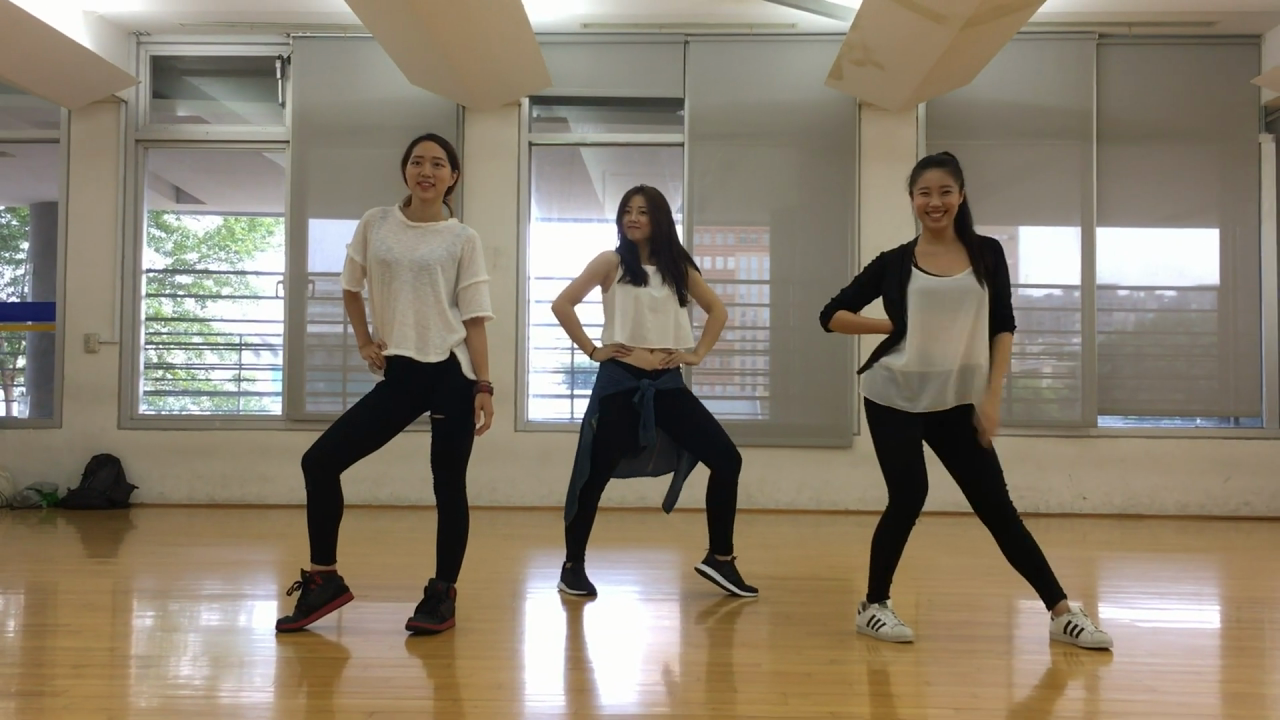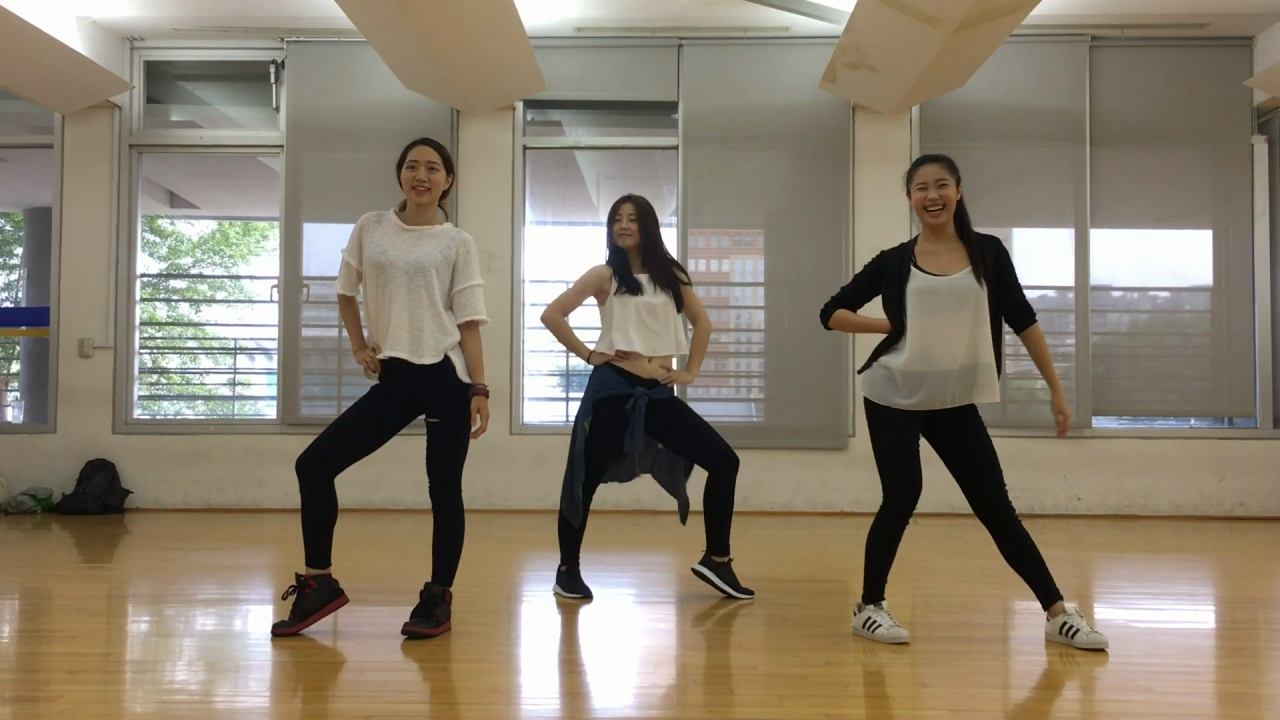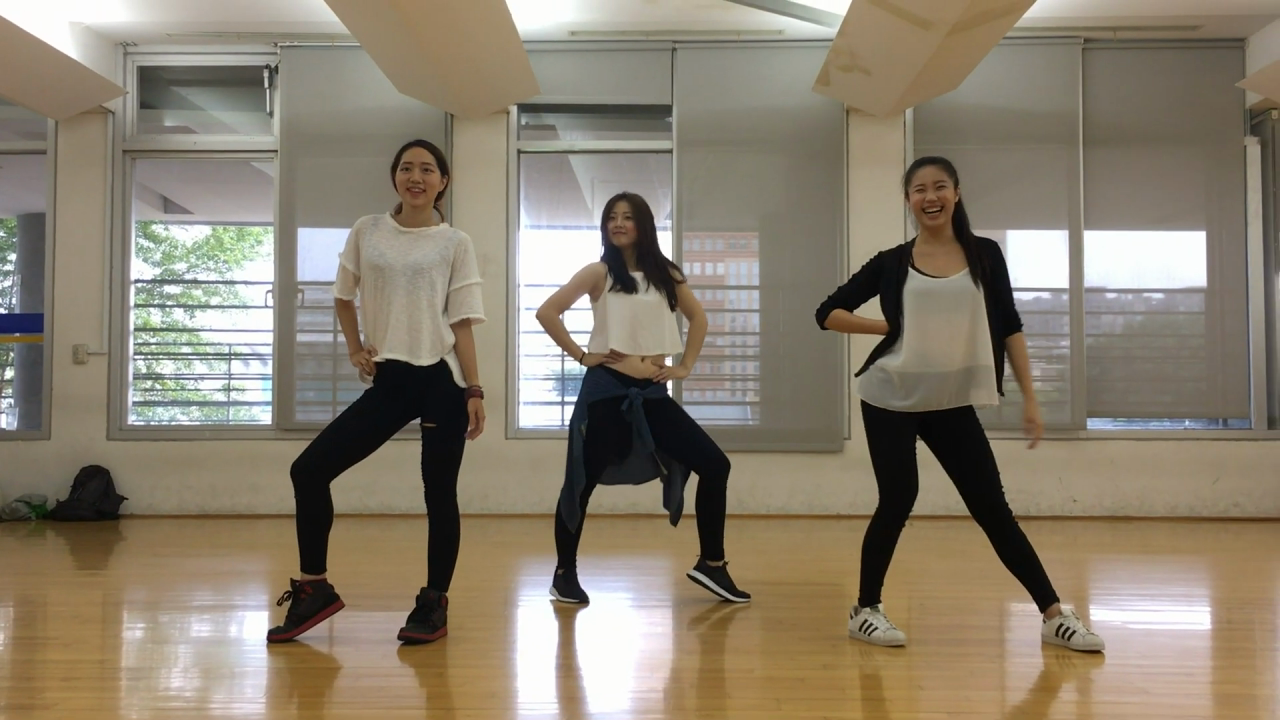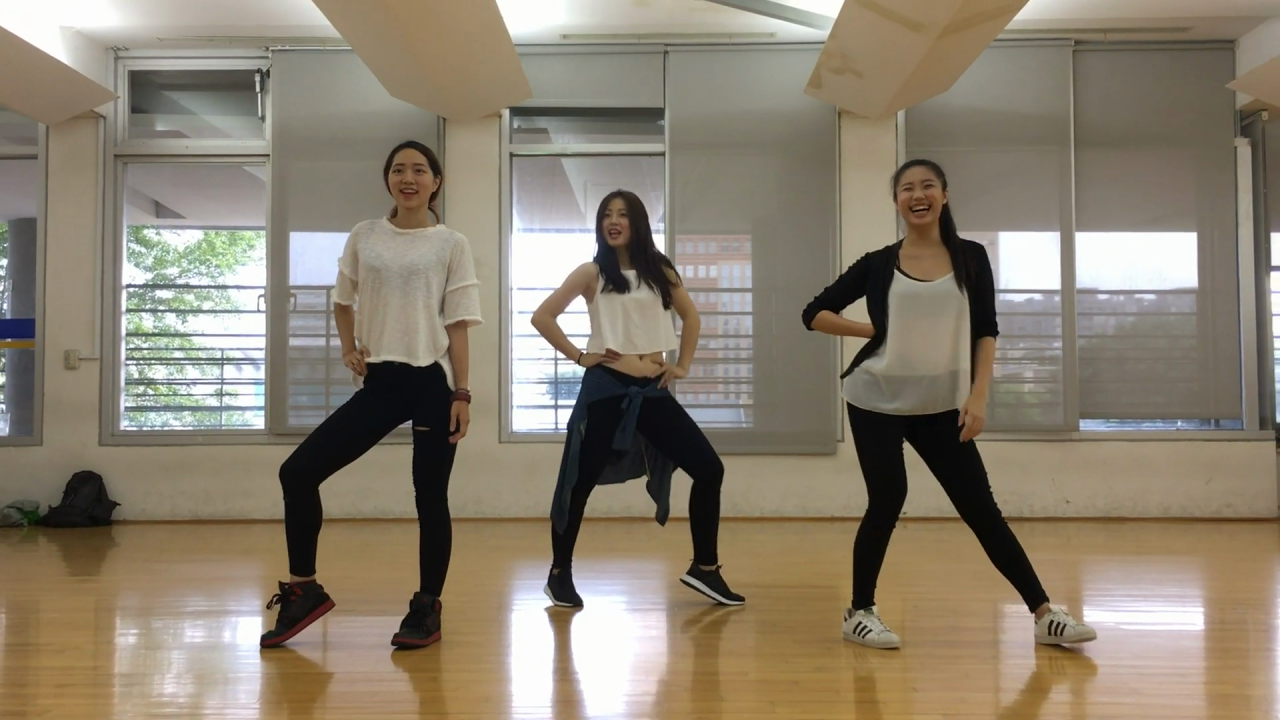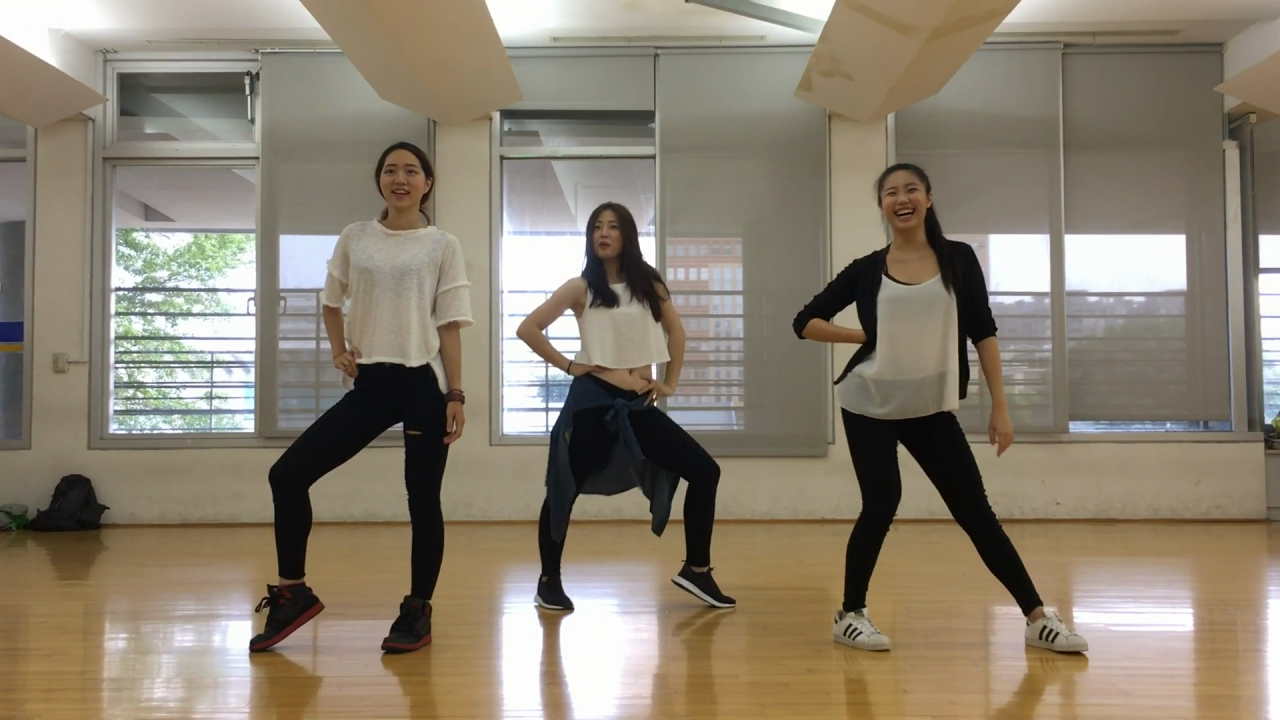
dt=0.3s
person 1, frame 1
left shoulder: (463, 240)
right shoulder: (374, 225)
left elbow: (474, 319)
right elbow: (351, 288)
left wrist: (484, 387)
right wrist: (364, 343)
left hip: (451, 374)
right hip: (398, 375)
left knee: (448, 484)
right knee: (320, 461)
left ankle: (443, 593)
right ankle: (324, 578)
person 1, frame 2
left shoulder: (458, 243)
right shoulder: (369, 229)
left elbow: (469, 322)
right elbow: (346, 292)
left wrist: (479, 390)
right wrist: (359, 347)
left hip: (446, 377)
right hip: (393, 378)
left knee: (444, 488)
right knee: (315, 463)
left ankle: (438, 597)
right ankle: (320, 582)
person 1, frame 3
left shoulder: (455, 244)
right shoulder: (366, 232)
left elbow: (462, 322)
right elbow: (344, 297)
left wrist: (474, 391)
right wrist: (355, 350)
left hip: (441, 380)
right hip: (388, 381)
left knee: (439, 491)
right knee: (310, 469)
left ankle: (434, 602)
right ankle: (314, 588)
person 1, frame 4
left shoulder: (452, 244)
right shoulder: (364, 236)
left elbow: (457, 325)
right elbow: (344, 302)
left wrist: (462, 394)
right wrist: (349, 351)
left hip: (432, 383)
right hip: (379, 383)
left knee: (430, 495)
right knee: (298, 470)
left ankle: (427, 607)
right ankle: (303, 589)
person 1, frame 5
left shoulder: (443, 246)
right shoulder: (354, 238)
left elbow: (449, 325)
right elbow: (332, 303)
left wrist: (455, 395)
right wrist: (339, 353)
left hip: (424, 383)
right hip: (370, 384)
left knee: (423, 497)
right knee: (288, 473)
left ankle: (418, 610)
right ankle: (293, 591)
person 2, frame 1
left shoulder: (987, 255)
right shoulder: (894, 263)
left elbow: (1003, 329)
right elbow: (832, 315)
left wrist: (992, 395)
right wrist: (891, 326)
left hip: (955, 403)
right hip: (894, 398)
left knee: (996, 506)
right knee: (908, 496)
left ankle: (1062, 612)
right ankle: (874, 605)
person 2, frame 2
left shoulder: (987, 252)
right shoulder: (893, 261)
left elbow: (1022, 320)
right elbow: (832, 313)
left wrist: (1056, 389)
right wrist: (890, 326)
left hip: (957, 402)
right hip: (894, 397)
left knee: (995, 505)
right knee: (901, 496)
left ankle: (1058, 613)
right ankle: (869, 607)
person 2, frame 3
left shoulder: (984, 254)
right shoulder: (892, 262)
left elbow: (1009, 327)
right elbow: (828, 312)
left wrist: (1029, 397)
right wrist: (887, 327)
left hip: (953, 403)
right hip: (890, 399)
left knee: (992, 507)
right knee: (897, 499)
left ankle: (1054, 616)
right ankle: (865, 610)
person 2, frame 4
left shoulder: (970, 258)
right shoulder: (877, 264)
left elbow: (986, 332)
right elbow: (815, 313)
left wrist: (978, 397)
right wrist: (871, 330)
left hip: (939, 406)
right hip: (876, 401)
left knee: (981, 507)
right knee: (887, 500)
left ankle: (1044, 614)
right ankle: (860, 612)
person 2, frame 5
left shoulder: (958, 259)
right shoulder: (865, 270)
left elbow: (983, 332)
right elbow: (806, 323)
left wrist: (1000, 406)
right wrist: (863, 335)
left hip: (932, 409)
right hip: (870, 405)
left knee: (975, 510)
right knee: (881, 503)
left ankle: (1038, 618)
right ankle: (850, 614)
person 3, frame 1
left shoulder: (679, 267)
right shoulder: (610, 263)
left elbow: (717, 310)
right elbow: (562, 305)
left wrist: (697, 354)
right wrist: (593, 350)
left hip: (667, 384)
right hip: (620, 383)
left knee: (727, 459)
right knee: (593, 475)
left ankle: (719, 559)
right ankle: (573, 567)
person 3, frame 2
left shoulder: (671, 275)
right shoulder: (605, 275)
left elbow: (702, 321)
right elbow: (552, 315)
left wrist: (691, 370)
right wrist: (589, 355)
left hip: (660, 393)
right hip: (614, 389)
left knee: (723, 461)
right knee: (585, 479)
left ankle: (717, 560)
right ankle: (568, 570)
person 3, frame 3
left shoulder: (666, 274)
right shoulder: (599, 272)
left elbow: (697, 318)
right elbow: (546, 312)
left wrist: (685, 365)
right wrist: (582, 355)
left hip: (654, 393)
right hip: (608, 390)
left knee: (715, 466)
right knee: (582, 481)
left ankle: (711, 565)
right ankle: (565, 574)
person 3, frame 4
left shoulder: (660, 271)
right shoulder: (591, 273)
left elbow: (691, 316)
right elbow: (542, 316)
left wrist: (683, 366)
right wrist: (579, 356)
left hip: (653, 392)
right hip: (607, 389)
left knee: (709, 469)
right knee: (580, 481)
left ankle: (704, 569)
right ankle: (560, 575)
person 3, frame 5
left shoulder: (650, 284)
right shoulder: (581, 287)
left elbow: (676, 331)
right elbow: (528, 329)
left wrist: (671, 381)
right wrist: (568, 365)
left hip: (640, 404)
right hip: (594, 400)
left knee: (704, 472)
right knee: (565, 488)
left ankle: (697, 571)
right ankle: (549, 580)
